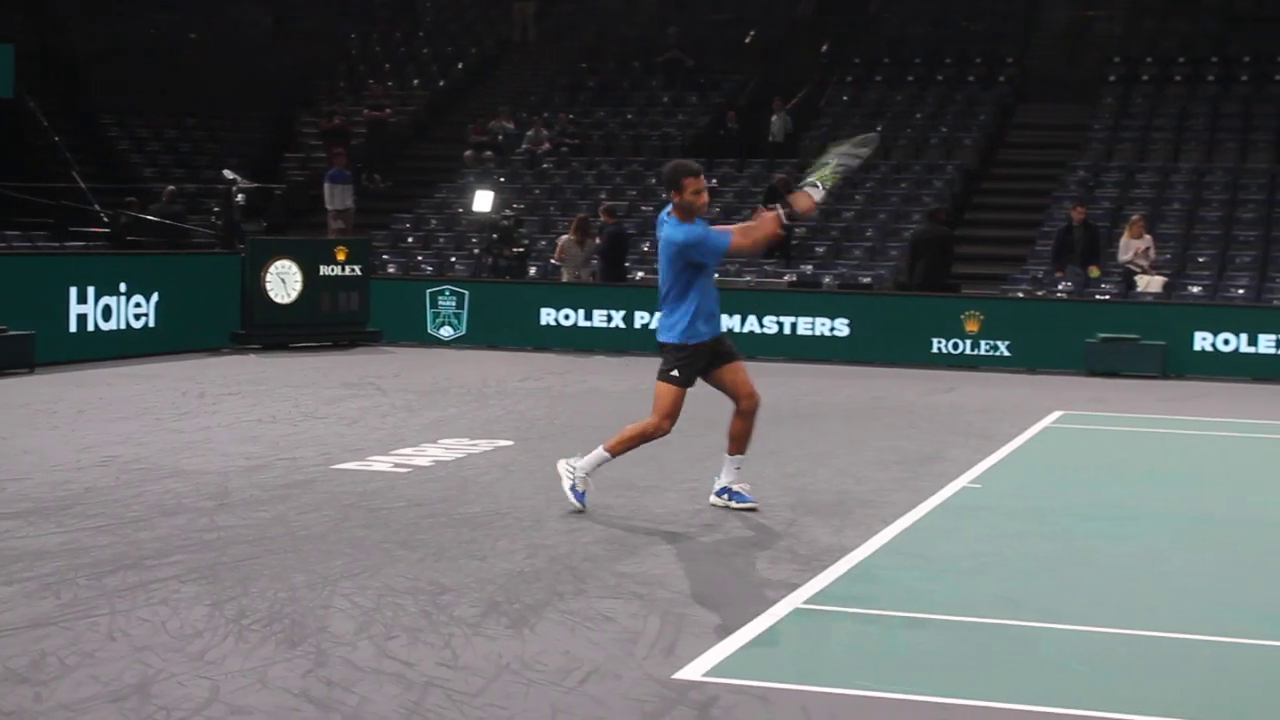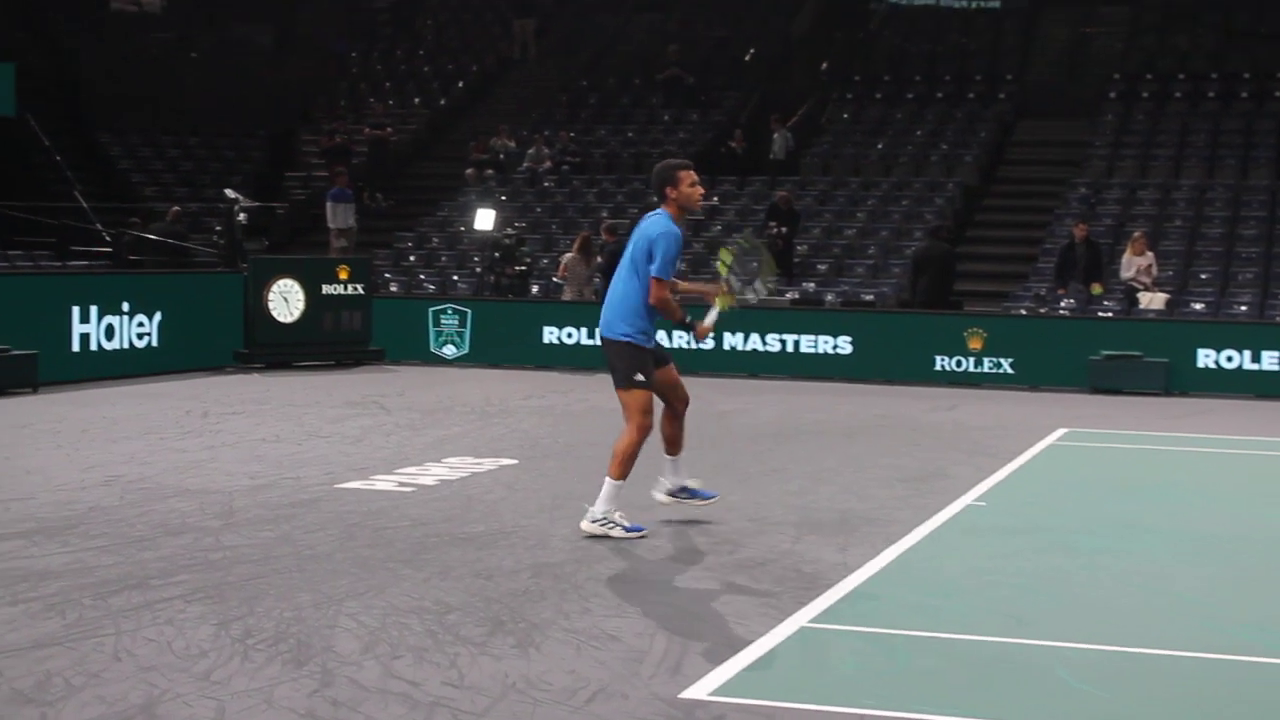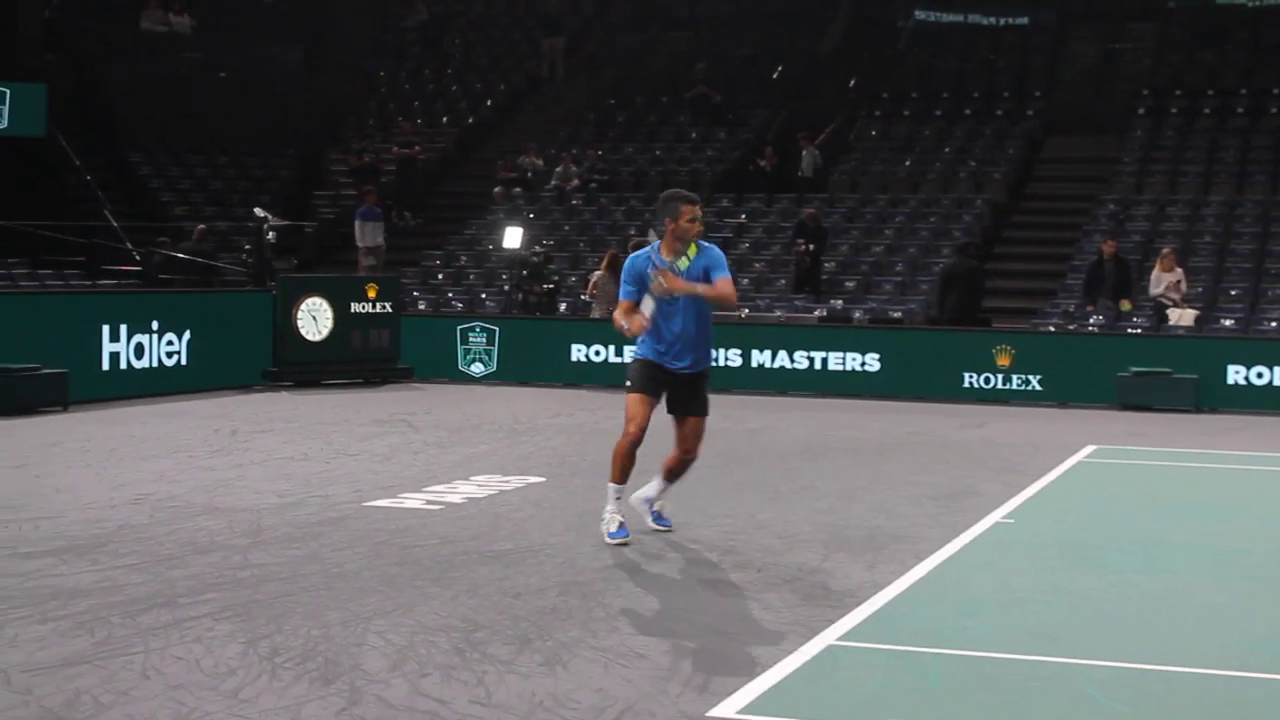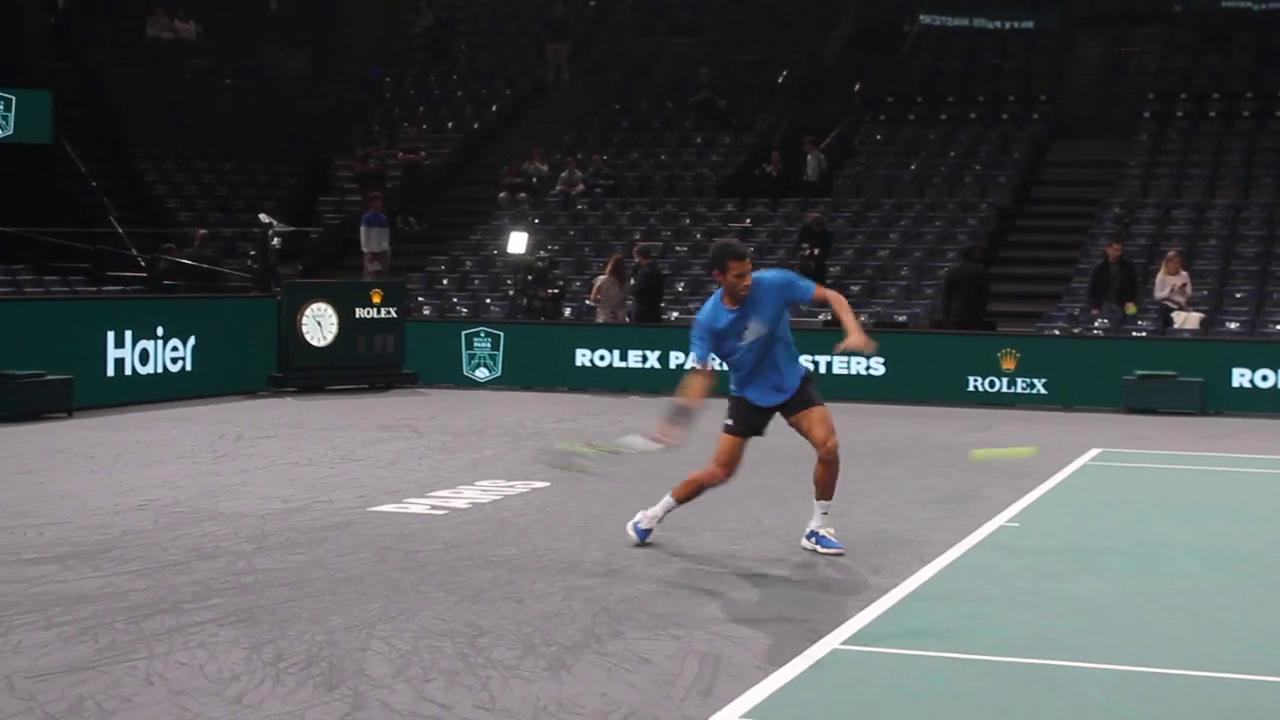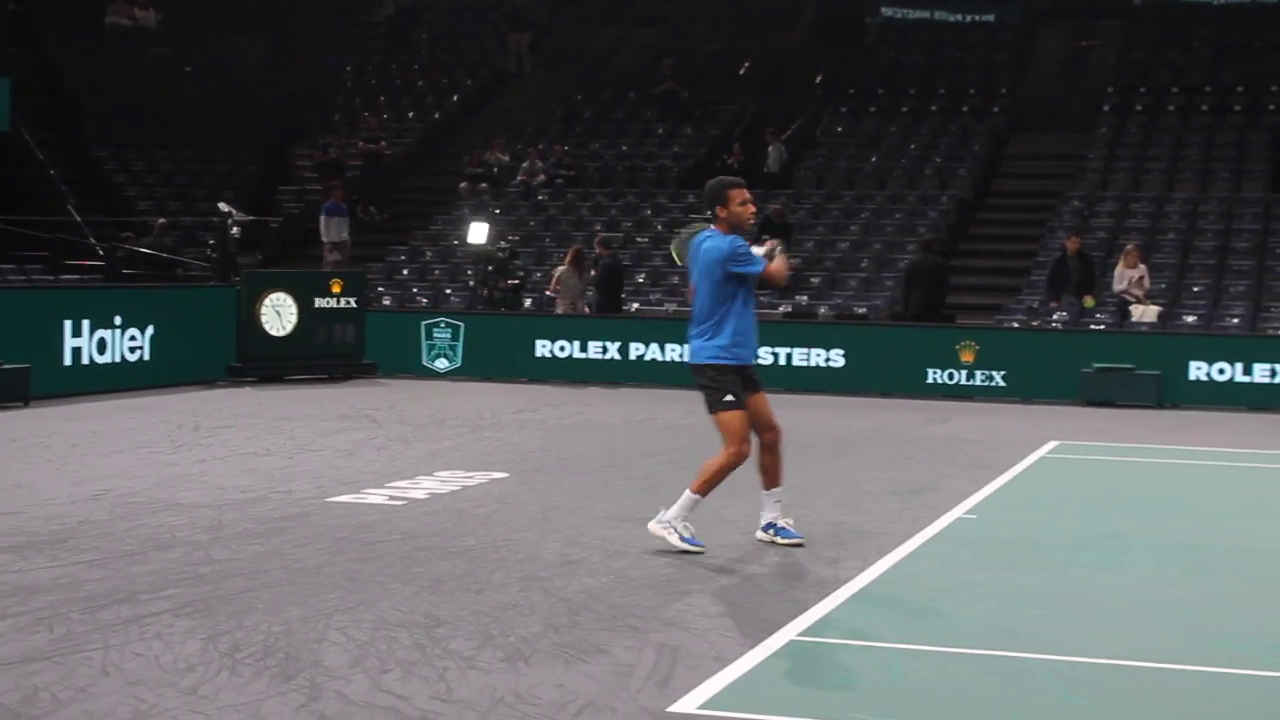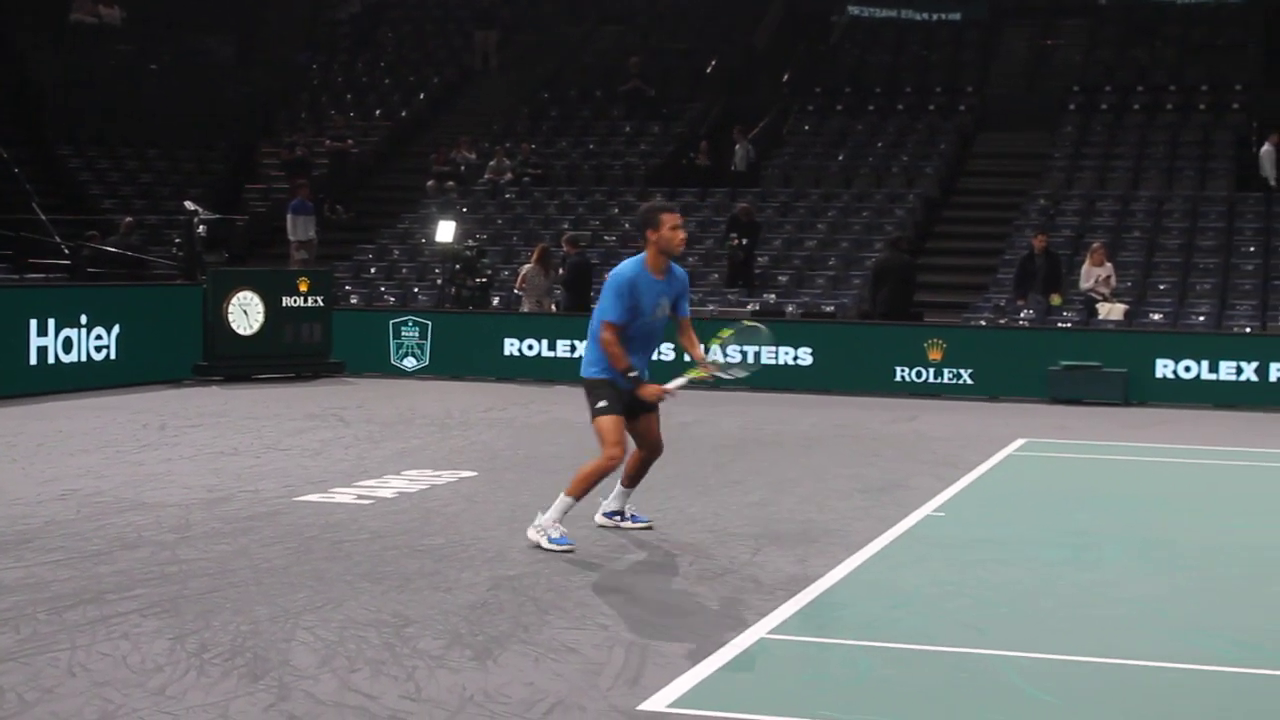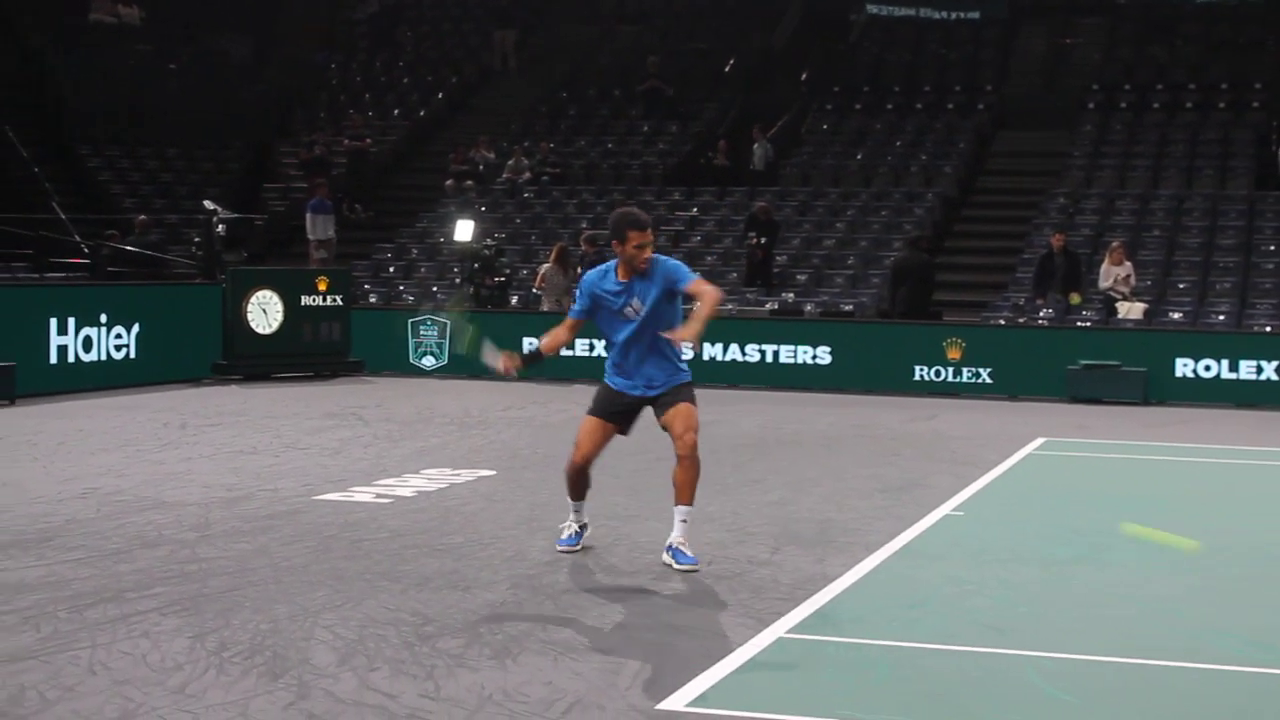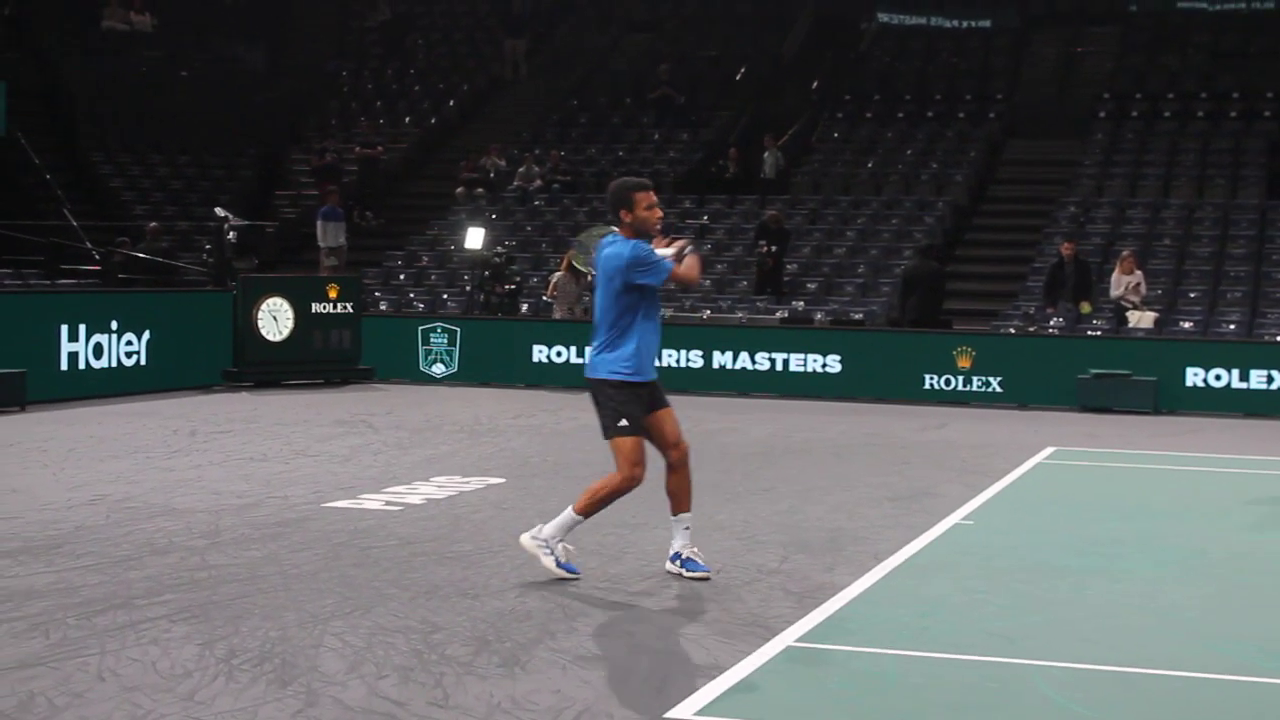
dt=0.5s
person 1, frame 1
left shoulder: (675, 216)
right shoulder: (683, 235)
left elbow: (729, 238)
right elbow: (744, 245)
left wrist: (763, 220)
right wrist: (787, 213)
left hip: (707, 333)
right hip: (682, 338)
left knee: (748, 401)
right knee: (660, 422)
left ankle: (727, 486)
right ankle: (579, 469)
person 1, frame 2
left shoulder: (655, 223)
right shoulder: (666, 233)
right elbow: (657, 297)
left wrist: (700, 289)
right wrist: (690, 326)
left hip: (635, 333)
right hip: (627, 335)
left knee: (679, 399)
right knee: (640, 424)
left ankle: (673, 483)
right ankle: (600, 514)
person 1, frame 3
left shoulder: (708, 254)
right shoulder: (638, 260)
left elbow: (729, 297)
right elbow: (623, 311)
left wrist: (687, 286)
right wrist: (627, 323)
left hip: (693, 365)
right hip: (650, 358)
left knee: (687, 452)
right knee: (632, 433)
left ankle: (650, 496)
right ankle: (613, 513)
person 1, frame 4
left shoulder: (777, 282)
right shoulder: (709, 319)
left elbow: (832, 297)
right elbow: (702, 375)
left wrist: (854, 332)
right wrist: (679, 417)
left hip: (793, 383)
right hip: (749, 394)
left knee: (828, 448)
right knee: (718, 473)
left ankle: (817, 529)
right ankle: (654, 516)
person 1, frame 5
left shoulder: (705, 241)
right shoulder: (730, 247)
right elbow: (778, 276)
right wrist: (778, 256)
left hip: (731, 359)
right hip: (717, 360)
left knee: (770, 433)
right knee: (736, 449)
left ankle: (771, 522)
right ankle: (670, 520)
person 1, frame 6
left shoulder: (678, 277)
right shoulder: (625, 277)
left elbow: (684, 329)
right elbow: (608, 338)
left wrist: (701, 360)
right wrist: (638, 383)
left hip: (635, 375)
right hip: (605, 374)
left knee: (652, 448)
right knee: (612, 455)
left ankle: (613, 509)
right ankle: (547, 523)
person 1, frame 7
left shoulder: (668, 269)
right shoulder: (596, 282)
left elbow: (710, 294)
right elbow: (567, 330)
left wrist: (694, 324)
right wrist: (526, 358)
left hip: (669, 381)
right hip: (620, 384)
left knee: (687, 445)
right knee: (579, 460)
left ankle: (678, 540)
right ankle: (577, 520)
person 1, frame 8
left shoulder: (616, 244)
right shoulder: (627, 255)
right elbow: (689, 278)
left wrist: (672, 253)
right wrist: (688, 255)
left hip: (639, 374)
right hip: (615, 377)
left knee: (677, 451)
right knee: (629, 474)
left ankle: (681, 548)
right ankle: (546, 538)
